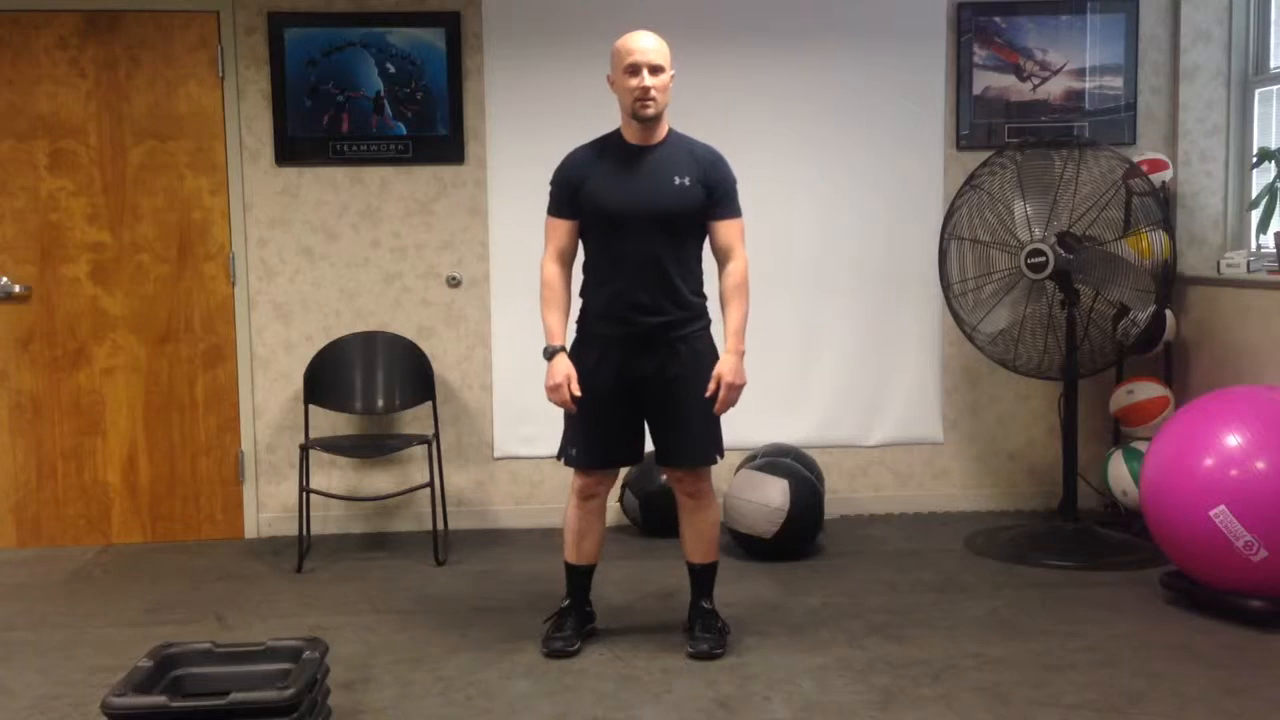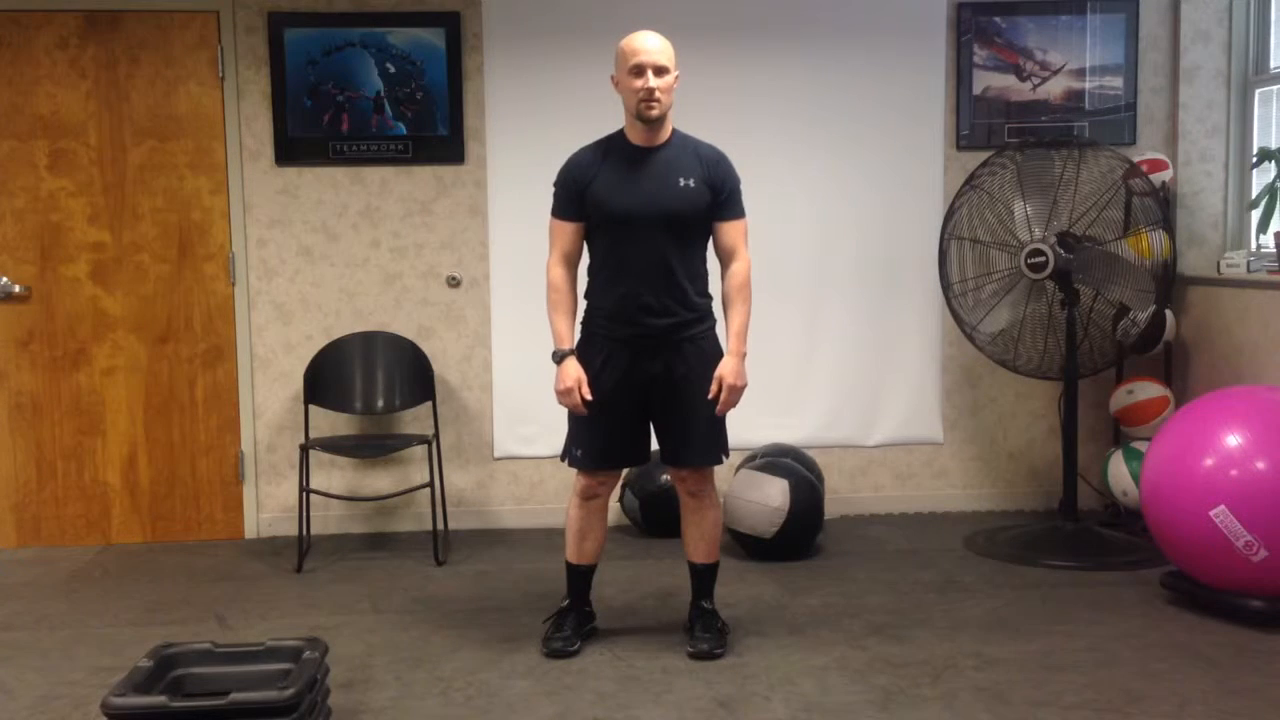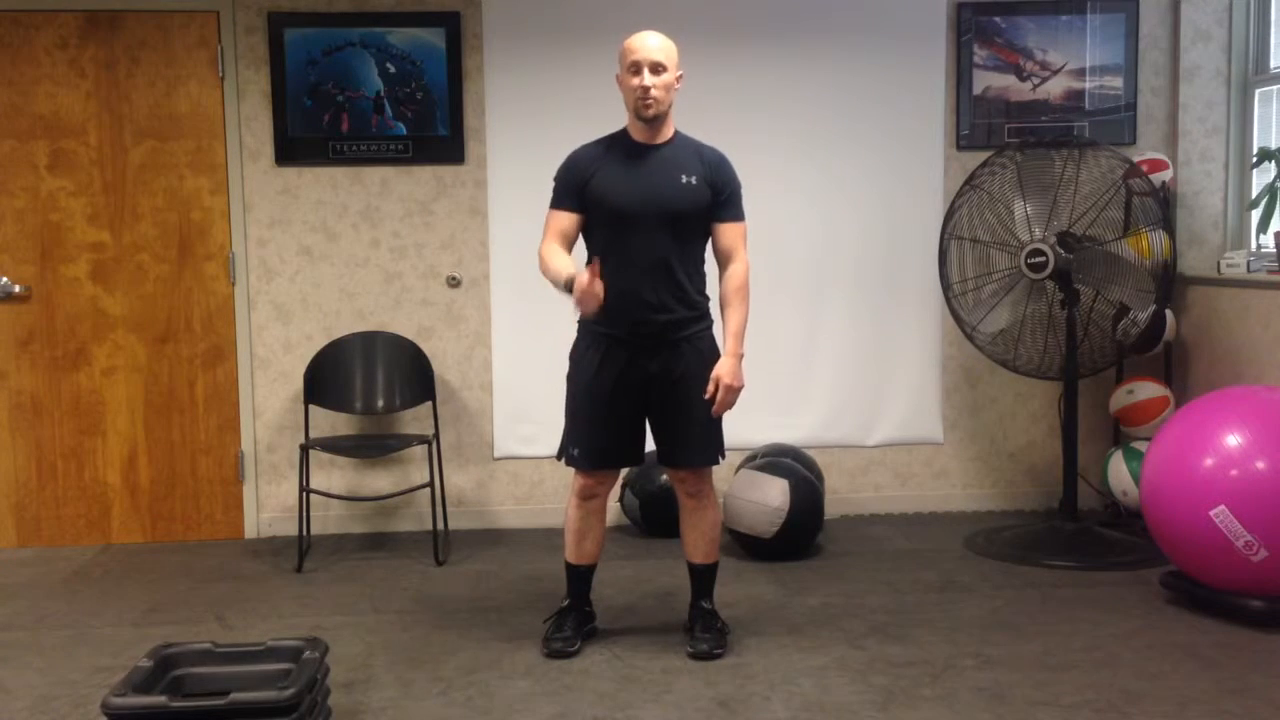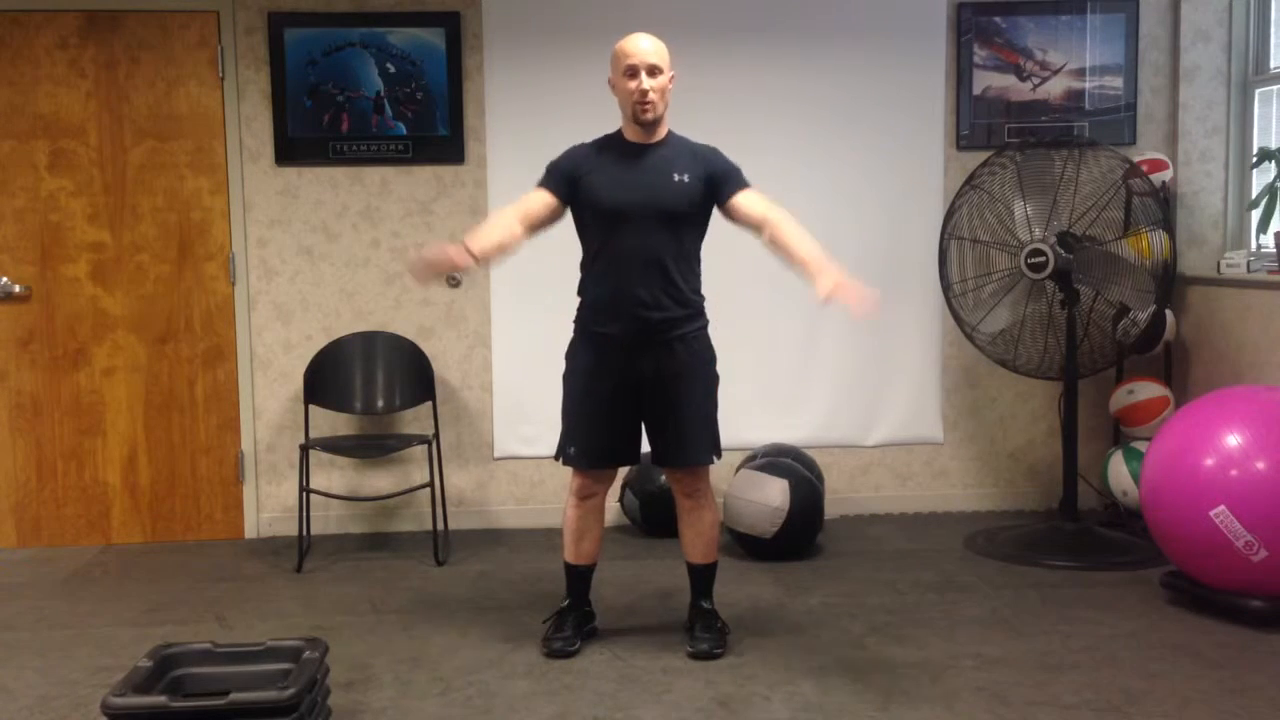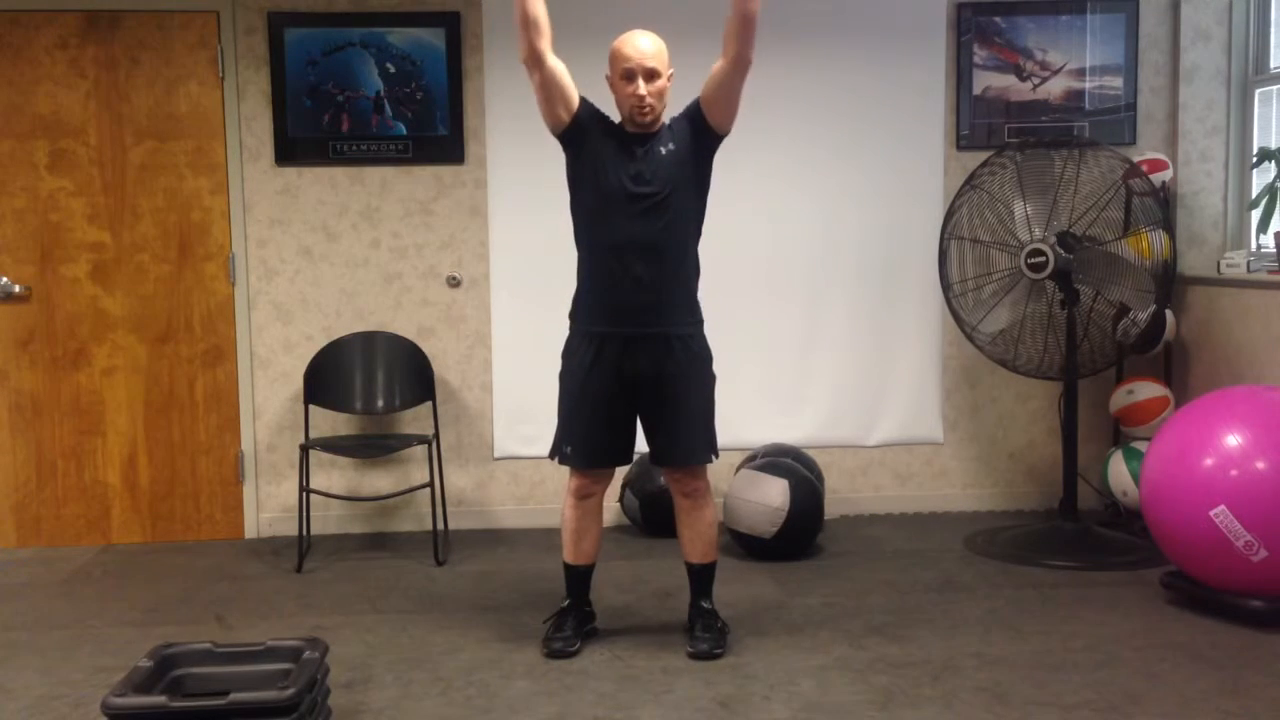
dt=0.7s
person 1, frame 1
left shoulder: (704, 164)
right shoulder: (580, 167)
left elbow: (732, 260)
right elbow: (556, 262)
left wrist: (733, 349)
right wrist: (556, 350)
left hip: (683, 347)
right hip: (601, 349)
left knee: (693, 480)
right knee: (589, 482)
left ankle: (703, 608)
right ankle: (576, 608)
person 1, frame 2
left shoulder: (709, 165)
right shoulder: (585, 168)
left elbow: (735, 261)
right elbow: (561, 264)
left wrist: (735, 351)
right wrist: (564, 354)
left hip: (689, 348)
right hip: (608, 350)
left knee: (696, 481)
right knee: (592, 482)
left ankle: (703, 608)
right ankle: (576, 607)
person 1, frame 3
left shoulder: (711, 166)
right shoulder: (586, 164)
left elbow: (734, 262)
right elbow: (550, 247)
left wrist: (732, 352)
right wrist: (570, 279)
left hip: (687, 348)
right hip: (605, 347)
left knee: (695, 481)
right knee: (590, 481)
left ankle: (703, 609)
right ankle: (576, 607)
person 1, frame 4
left shoulder: (702, 162)
right shoulder: (581, 164)
left elbow: (766, 219)
right elbow: (520, 217)
left wrist: (820, 268)
right wrist: (467, 250)
left hip: (682, 347)
right hip: (599, 348)
left knee: (692, 480)
right knee: (587, 481)
left ankle: (702, 607)
right ankle: (575, 607)
person 1, frame 5
left shoulder: (694, 137)
right shoulder: (584, 136)
left elbow: (738, 54)
right elbow: (538, 54)
left hip: (677, 343)
right hip: (596, 343)
left knee: (690, 481)
right knee: (585, 482)
left ankle: (702, 609)
right ankle: (575, 608)
